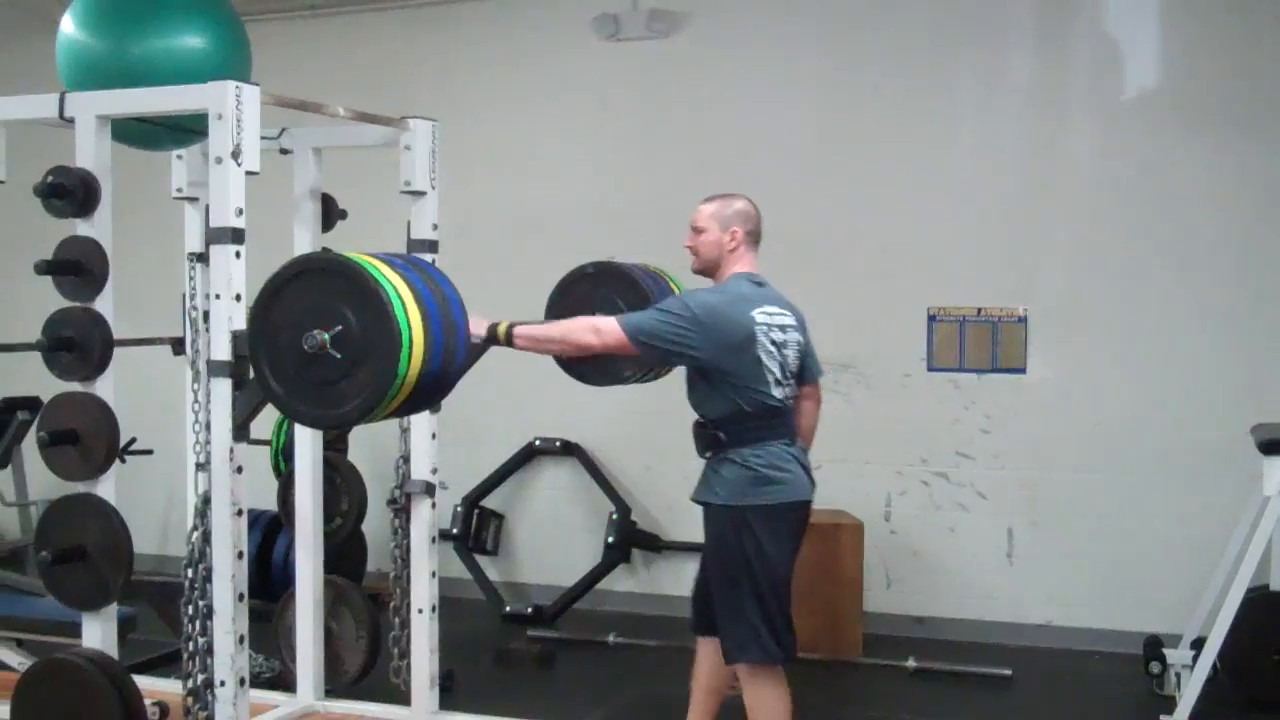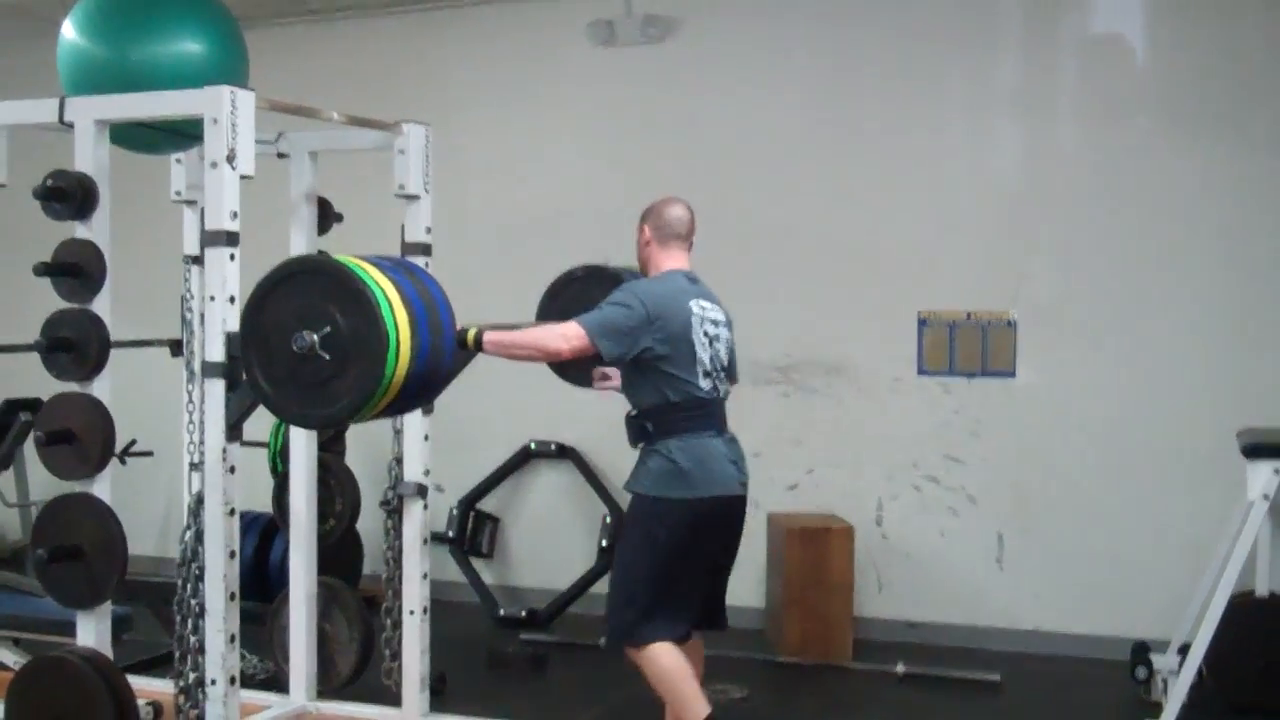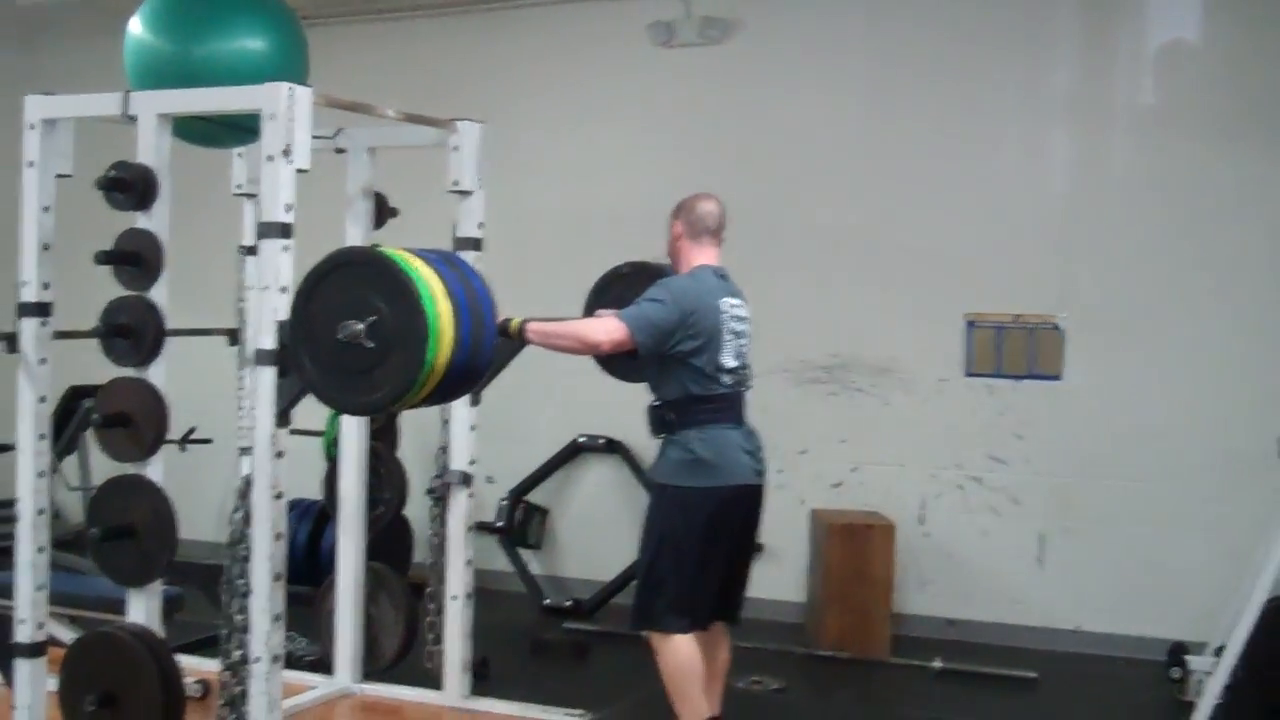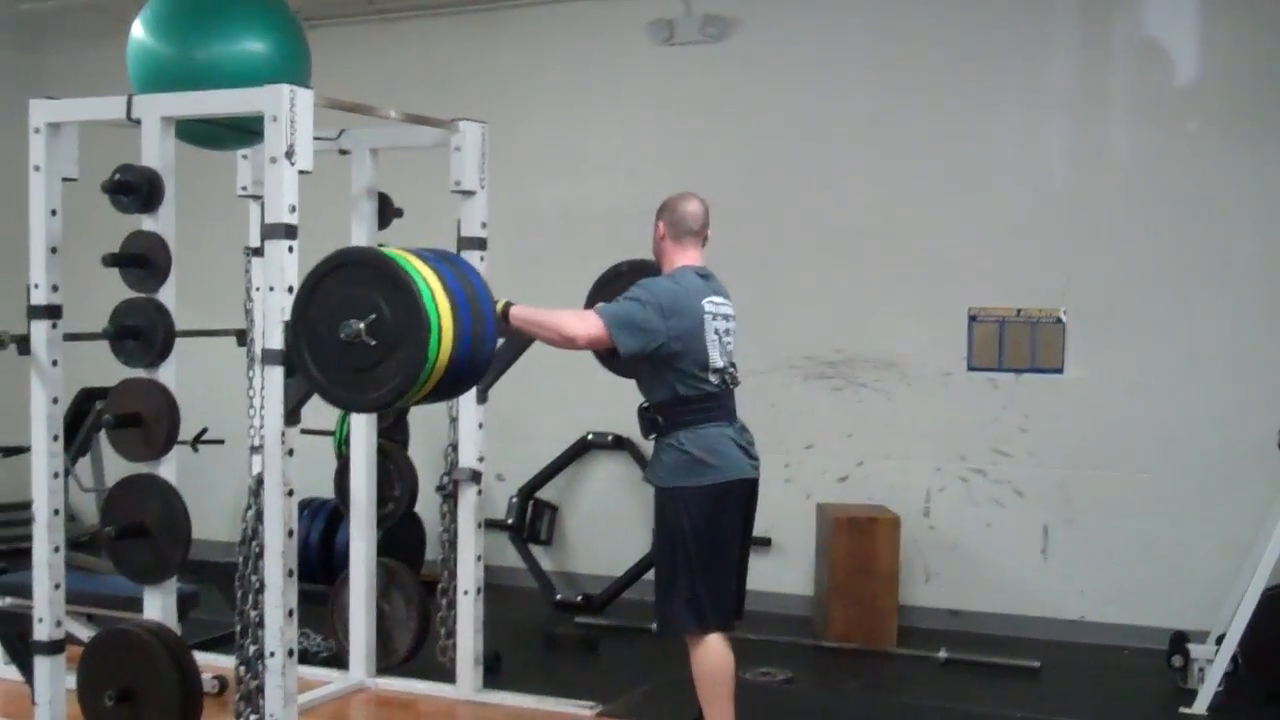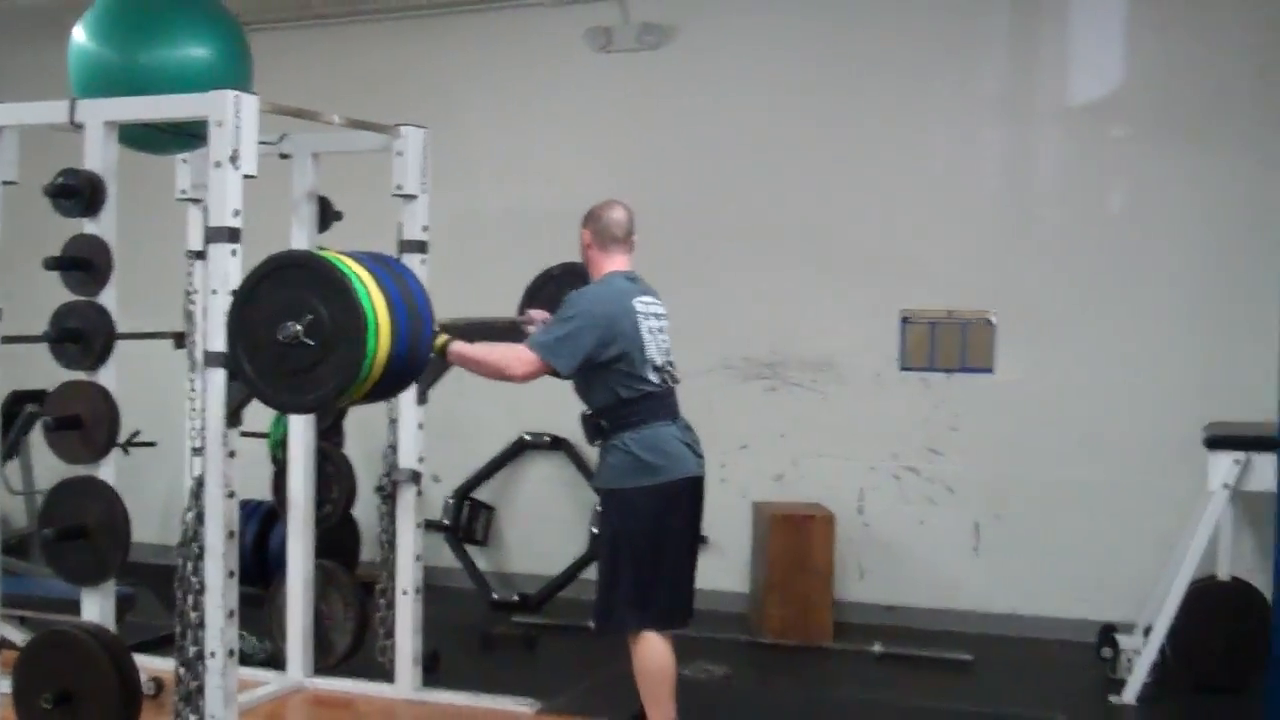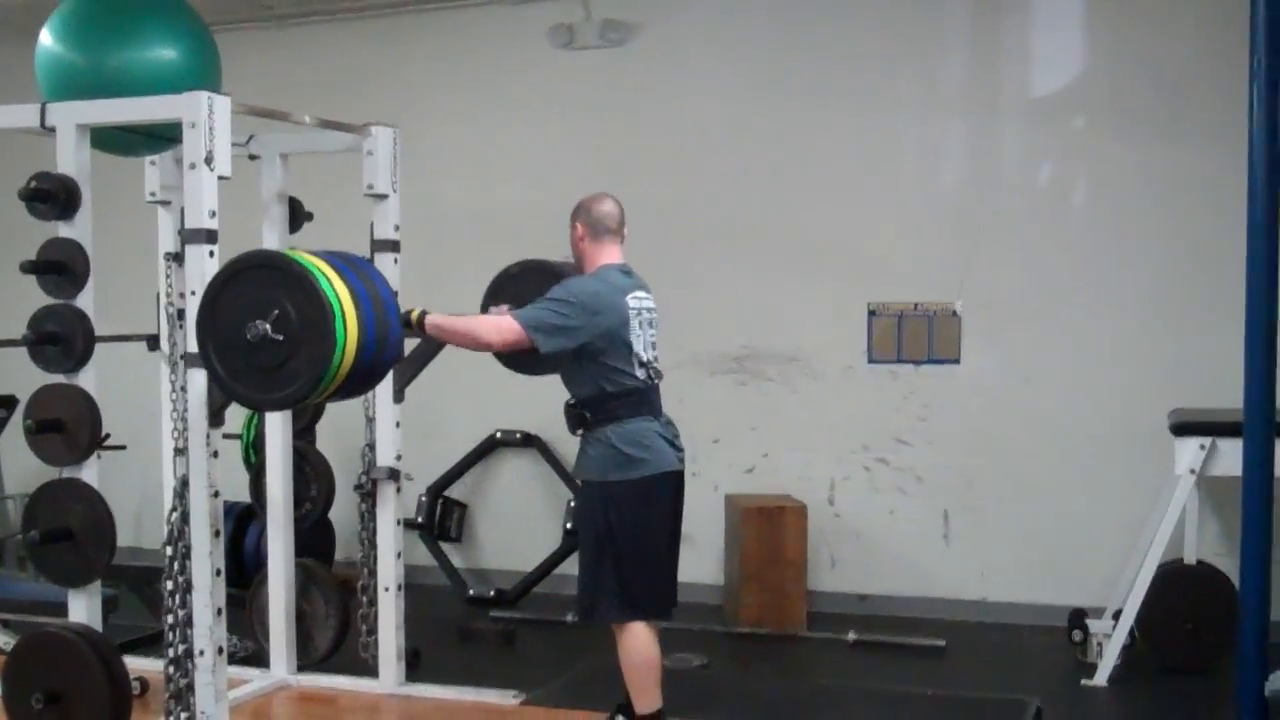
dt=0.3s
person 1, frame 1
left shoulder: (710, 309)
right shoulder: (784, 310)
left elbow: (599, 336)
right elbow: (809, 396)
left wrist: (501, 332)
left hip: (748, 489)
right hip: (778, 483)
left knee: (753, 645)
right knee: (715, 621)
person 1, frame 2
left shoulder: (645, 298)
right shoulder: (710, 304)
left elbow: (562, 343)
left wrist: (472, 338)
left hip: (678, 478)
right hip: (721, 474)
left knee: (639, 626)
right knee: (680, 621)
person 1, frame 3
left shoulder: (678, 293)
right shoulder: (730, 296)
left elbow: (603, 337)
left wrist: (516, 327)
right wrist: (624, 321)
left hip: (697, 468)
right hip: (739, 466)
left knee: (666, 618)
right knee: (709, 615)
person 1, frame 4
left shoulder: (662, 294)
right shoulder: (713, 293)
left elbow: (581, 331)
left wrist: (505, 312)
right wrist: (619, 318)
left hip: (696, 467)
right hip: (729, 461)
left knee: (701, 620)
right knee: (711, 612)
person 1, frame 5
left shoulder: (593, 303)
right shoulder: (642, 296)
left elbow: (521, 364)
left wrist: (444, 346)
right wrist: (551, 326)
left hip: (641, 468)
right hip: (672, 461)
left knee: (643, 617)
right knee: (651, 610)
person 1, frame 6
left shoulder: (585, 294)
right shoulder: (632, 289)
left elbow: (496, 335)
left wrist: (417, 320)
right wrist: (521, 318)
left hip: (622, 462)
right hip: (650, 455)
left knee: (628, 607)
right knee: (637, 601)
